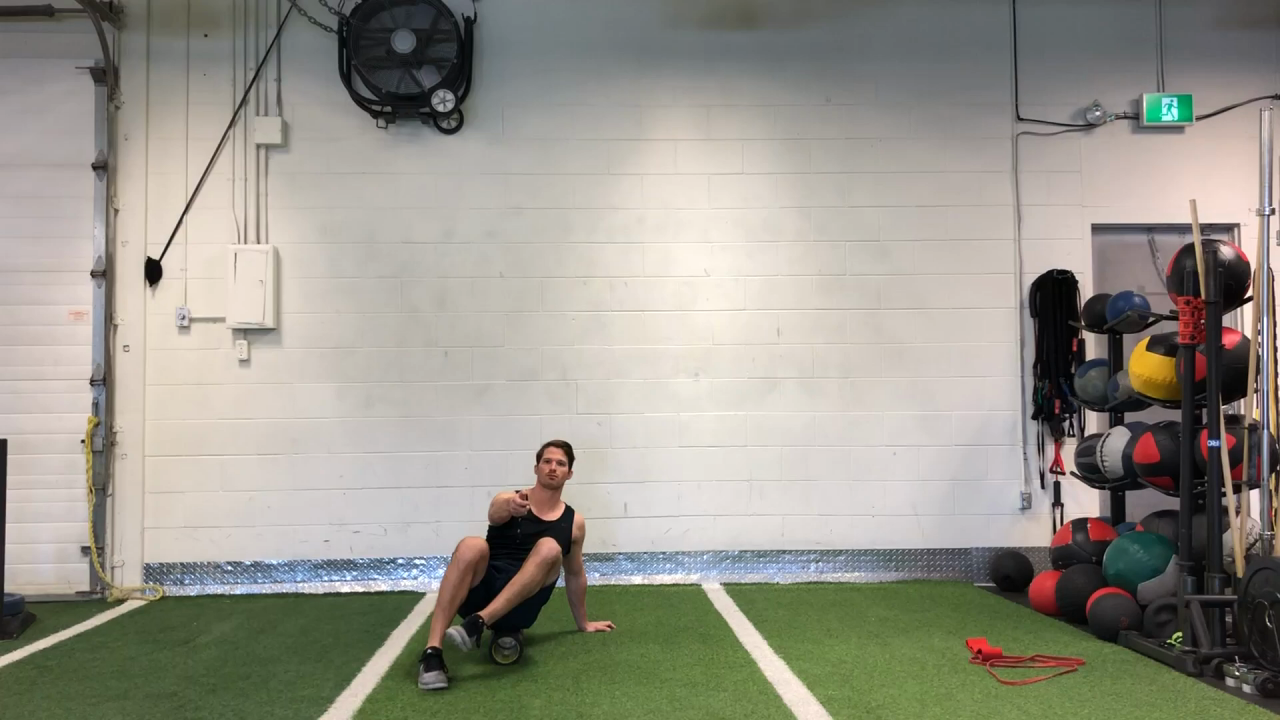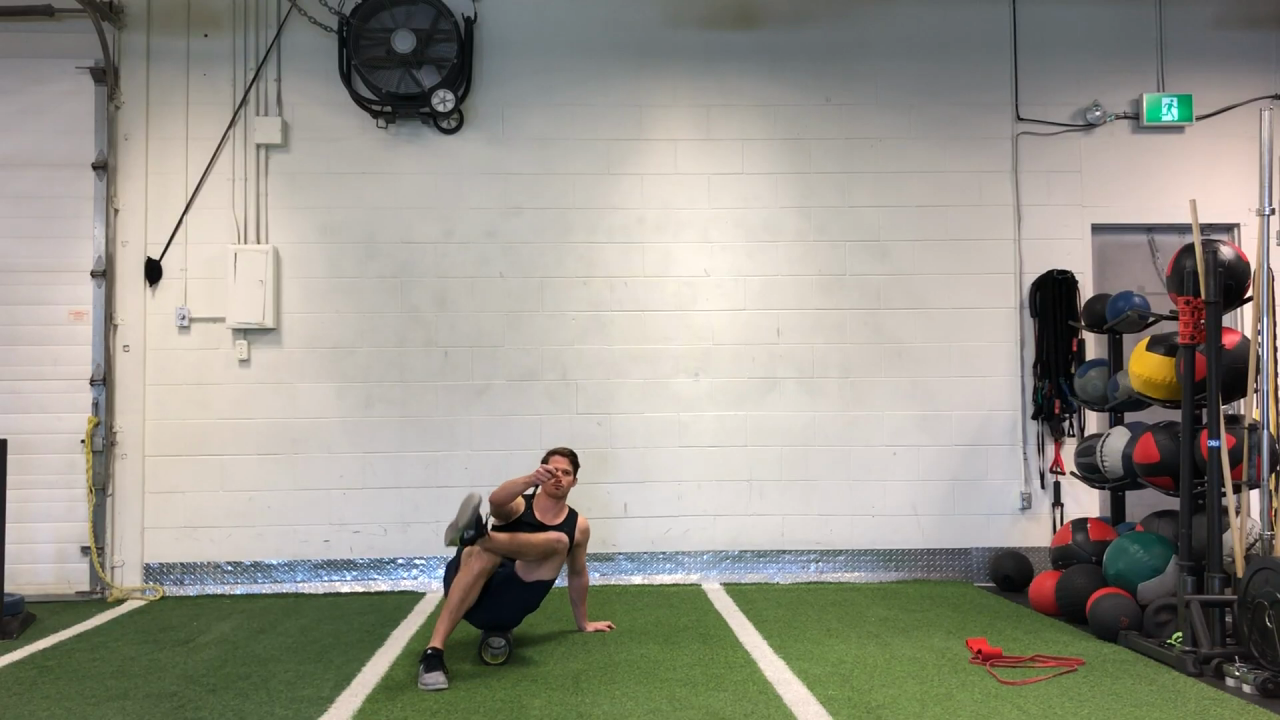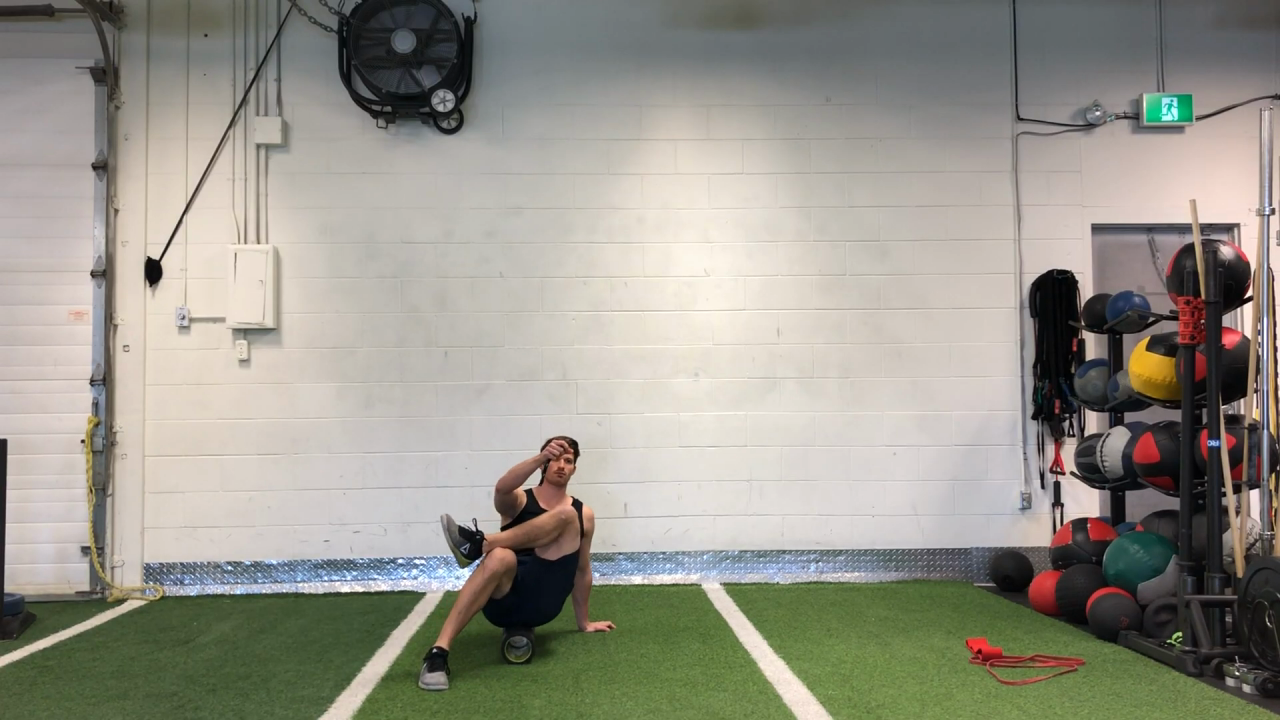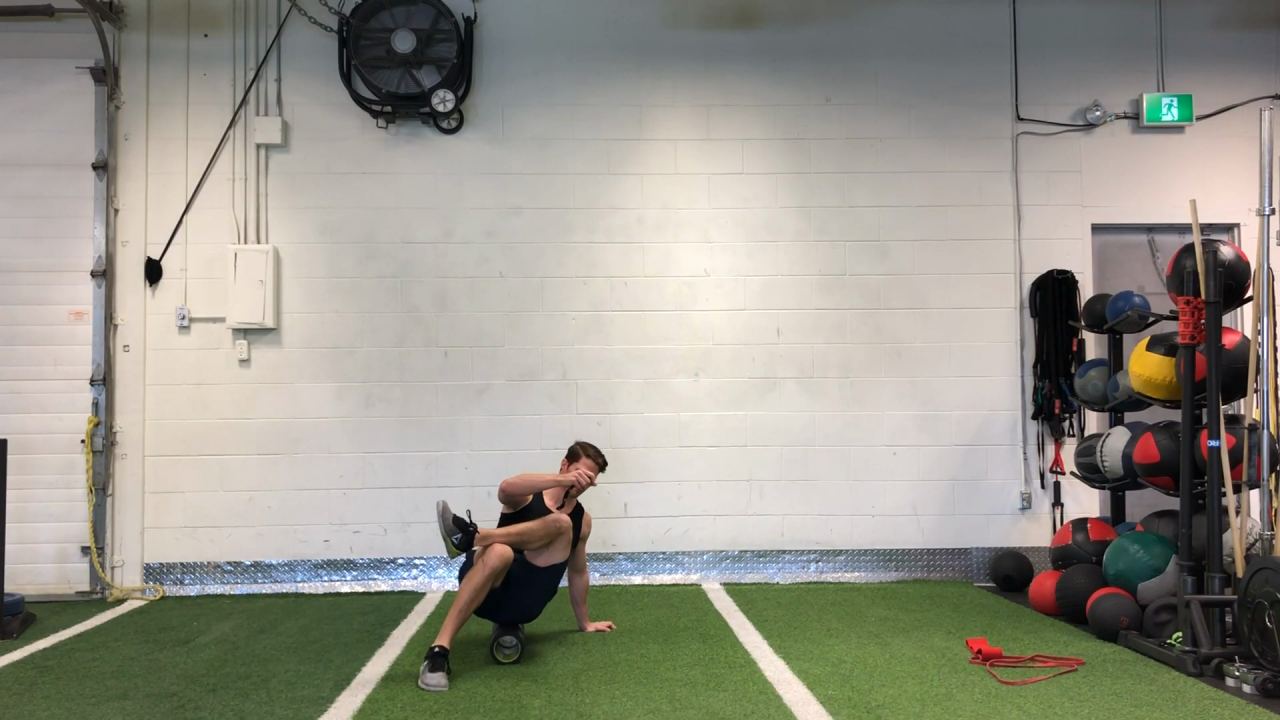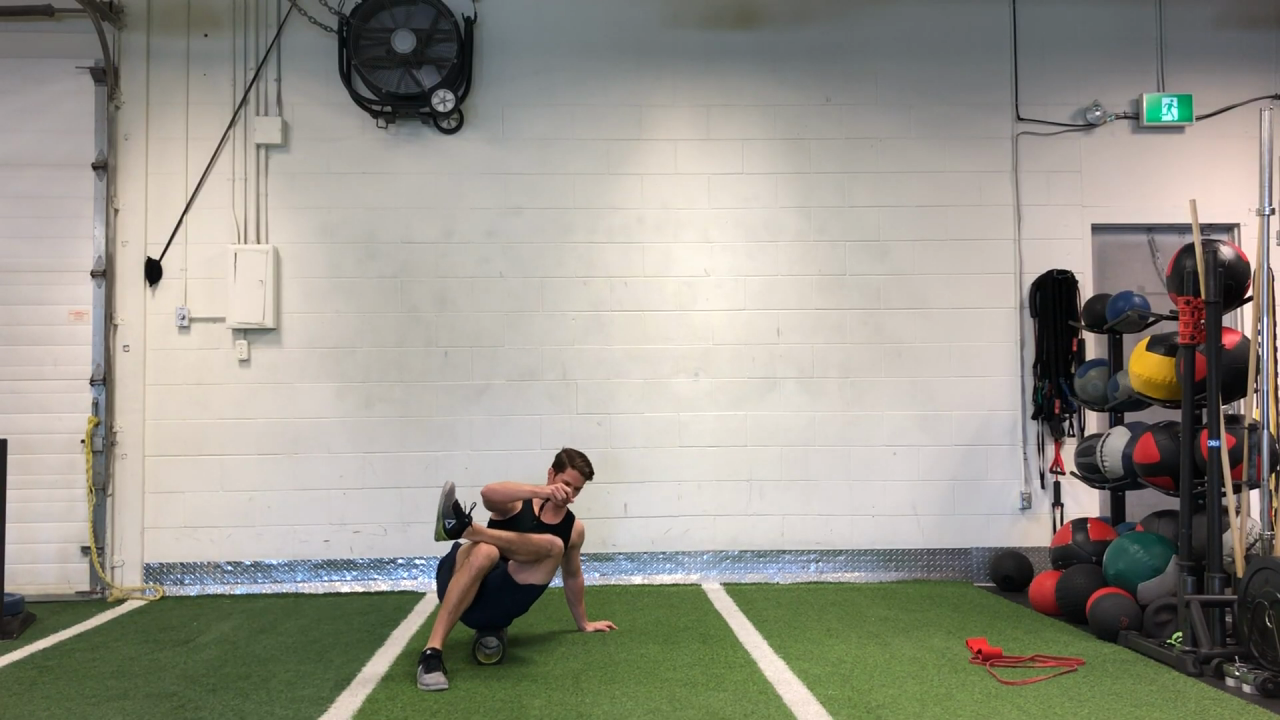
dt=0.5s
person 1, frame 1
left shoulder: (574, 523)
right shoulder: (509, 500)
left elbow: (575, 575)
right elbow: (495, 515)
left wrist: (583, 622)
right wrist: (510, 507)
left hip: (518, 607)
right hip: (481, 590)
left knee: (549, 548)
right knee: (471, 546)
left ankle: (478, 622)
right ankle: (433, 651)
person 1, frame 2
left shoulder: (578, 526)
right shoulder: (517, 506)
left elbow: (578, 575)
right elbow: (495, 500)
left wrist: (583, 622)
right wrist: (531, 480)
left hip: (505, 609)
right hip: (473, 591)
left knee: (559, 541)
right knee: (486, 551)
right ankle: (433, 652)
person 1, frame 3
left shoulder: (583, 515)
right shoulder: (519, 501)
left elbow: (582, 570)
right elbow: (502, 488)
left wrist: (584, 622)
right wrist: (541, 457)
left hip: (543, 602)
right hip: (503, 599)
left knee: (565, 516)
right knee: (501, 557)
right ankle: (439, 652)
person 1, frame 4
left shoulder: (582, 519)
right shoulder: (527, 497)
left elbow: (578, 572)
right elbow: (506, 488)
left wrist: (584, 622)
right wrist: (562, 480)
left hip: (524, 603)
right hip: (490, 589)
left knee: (561, 523)
right knee: (499, 553)
right ankle: (438, 651)
person 1, frame 5
left shoulder: (574, 529)
right shoulder: (516, 502)
left elbow: (572, 576)
right elbow: (488, 493)
left wrist: (583, 622)
right wrist: (541, 492)
left hip: (498, 609)
right hip: (466, 584)
left knee: (553, 545)
right knee: (485, 552)
right ankle: (432, 653)
